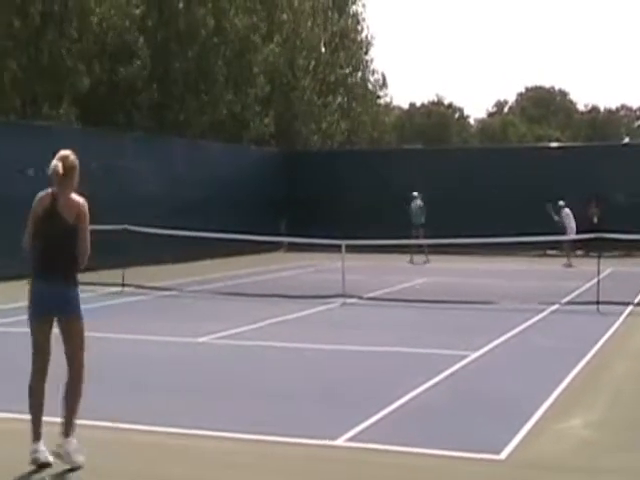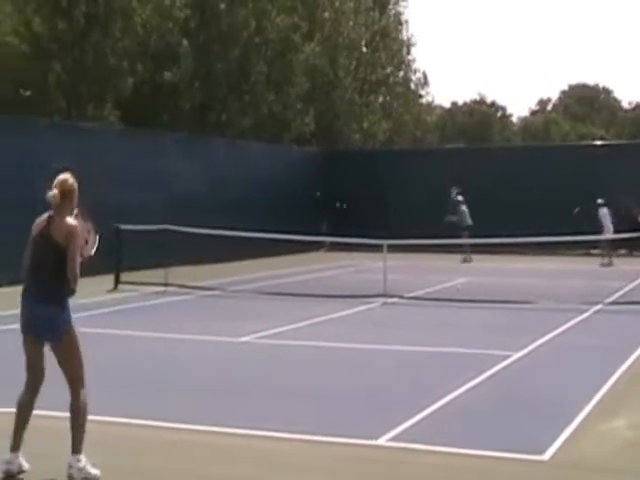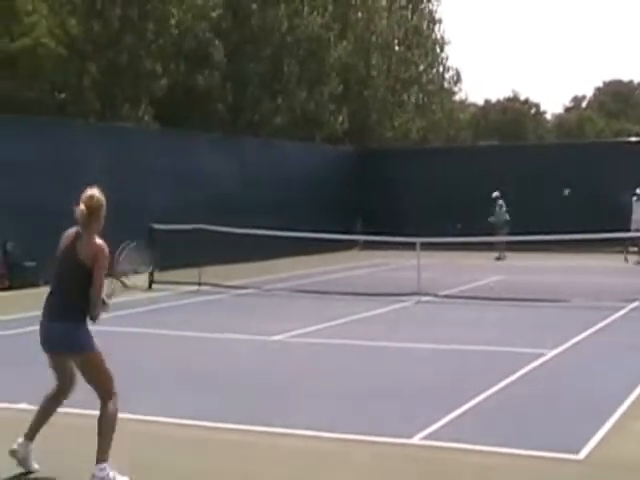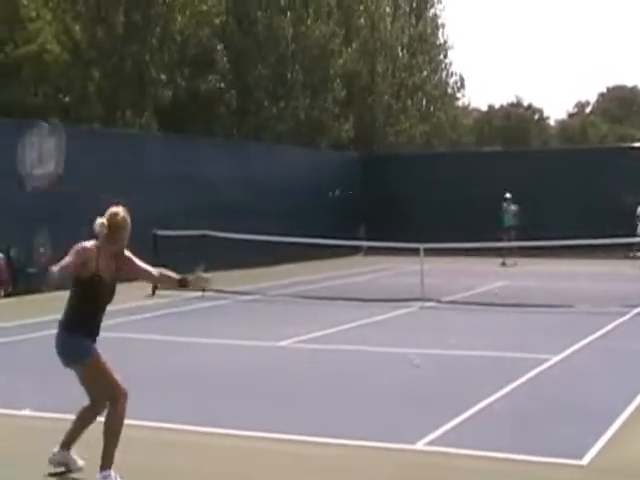
dt=0.5s
person 1, frame 1
left shoulder: (40, 199)
right shoulder: (79, 204)
left elbow: (28, 244)
right elbow: (83, 254)
left hip: (39, 289)
right hip: (64, 290)
left knee: (39, 370)
right knee: (76, 370)
left ankle: (37, 446)
right ankle: (67, 442)
person 1, frame 2
left shoulder: (39, 223)
right shoulder: (72, 226)
left elbow: (27, 267)
right elbow: (72, 275)
left hip: (29, 306)
right hip: (54, 310)
left knee: (33, 382)
right knee: (77, 387)
person 1, frame 3
left shoulder: (68, 236)
right shoulder: (99, 247)
right elbow: (95, 301)
left wrist: (95, 302)
right wrist: (99, 306)
left hip: (49, 326)
right hip: (71, 329)
left knee: (63, 388)
right knee: (109, 396)
left ankle: (24, 444)
person 1, frame 4
left shoulder: (121, 257)
right shoulder: (86, 250)
left elbow: (152, 273)
right elbow: (56, 273)
left wrist: (184, 281)
right wrist: (56, 271)
left hip: (81, 338)
right hip: (73, 339)
left knee: (99, 402)
right knee: (118, 397)
left ankle: (62, 452)
